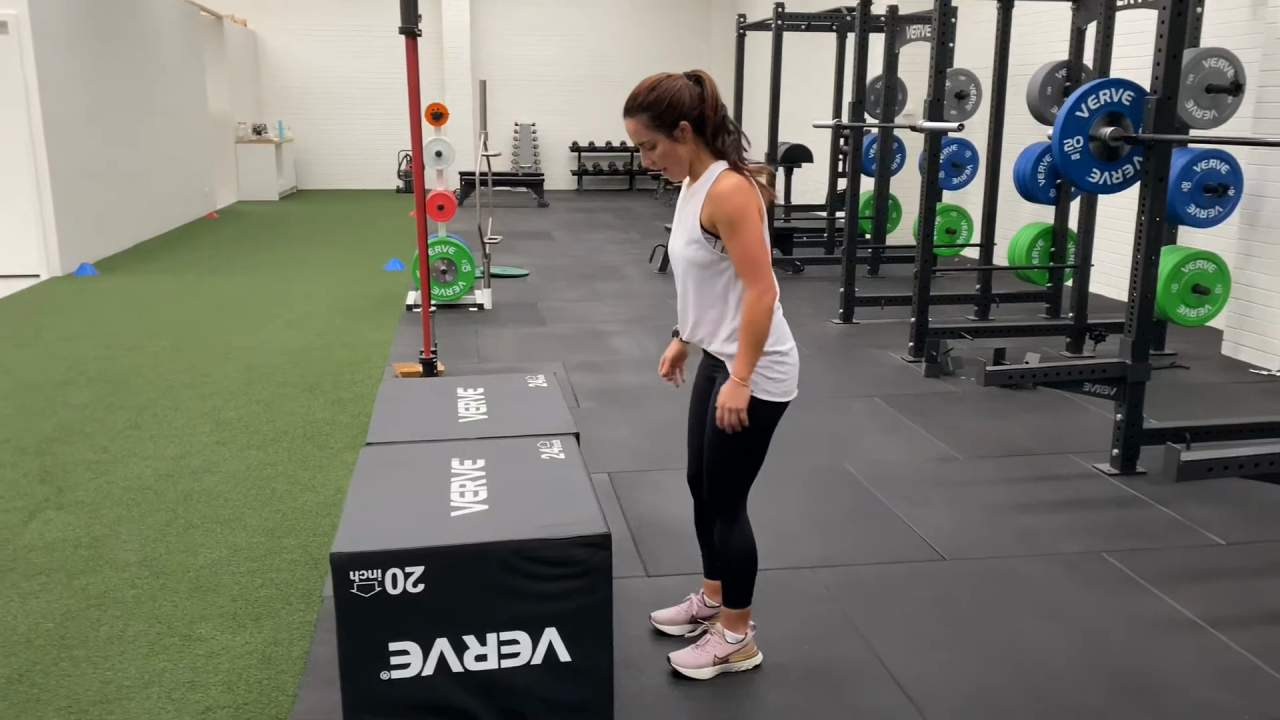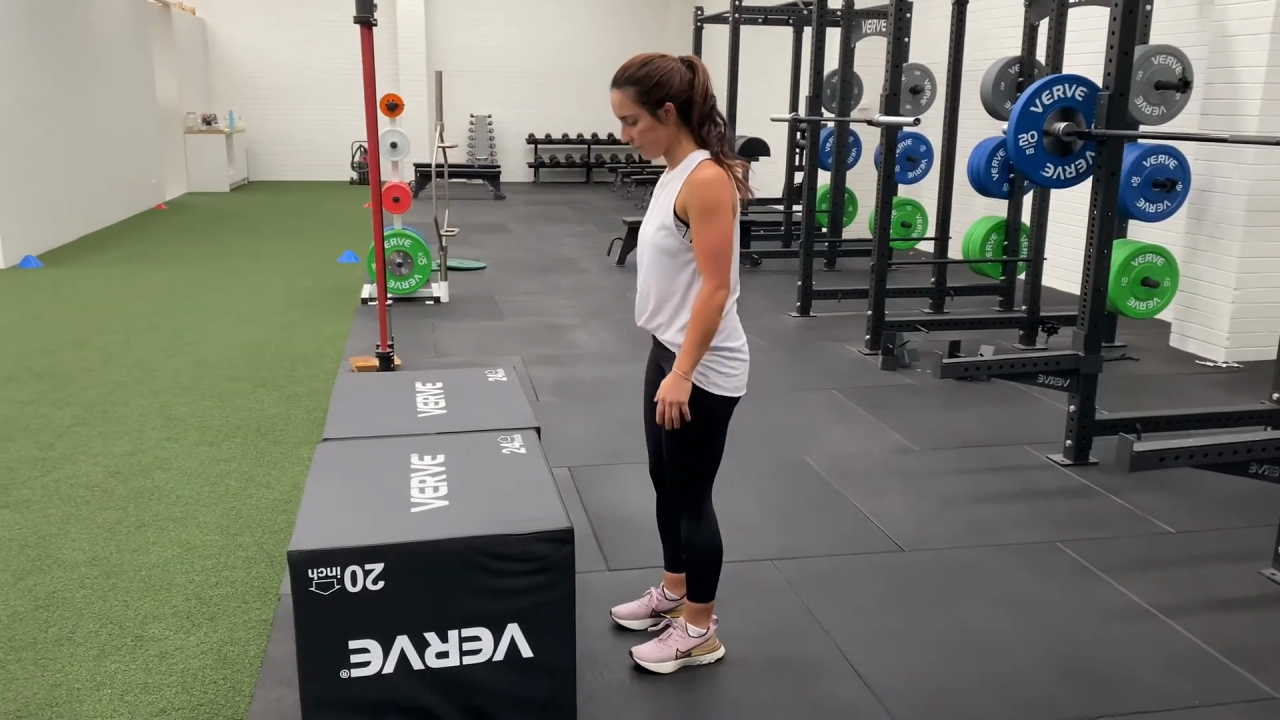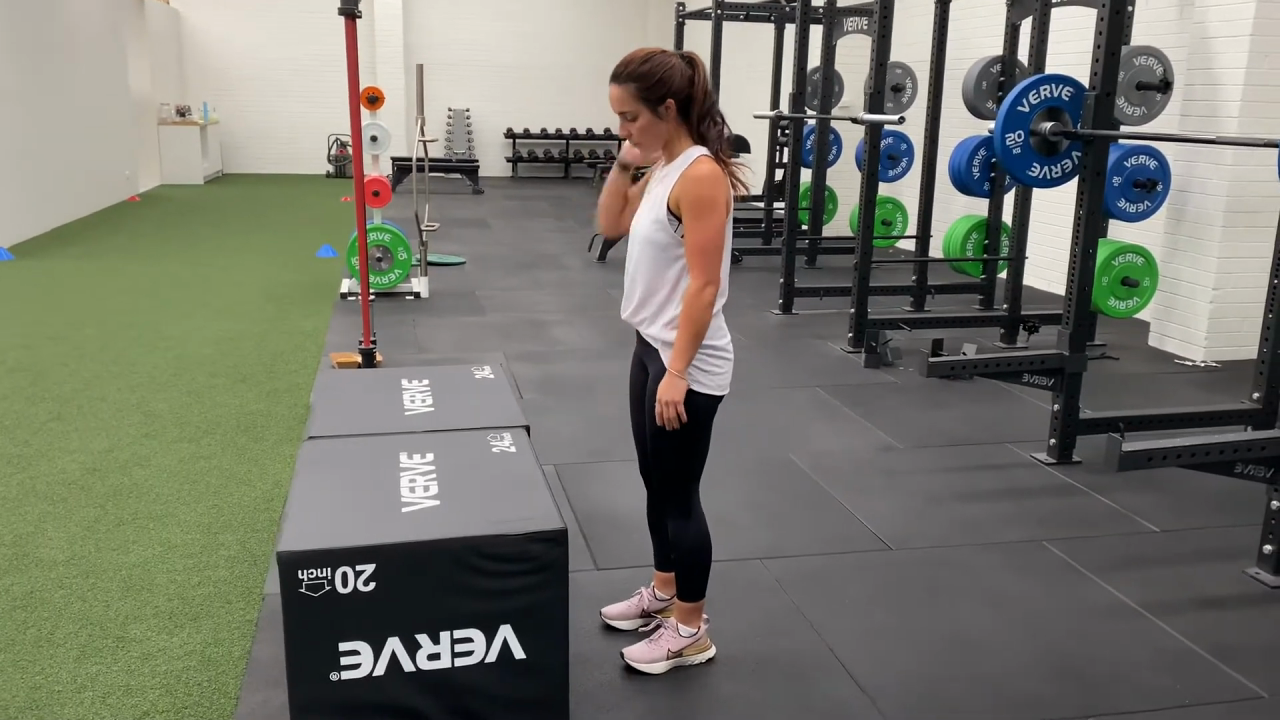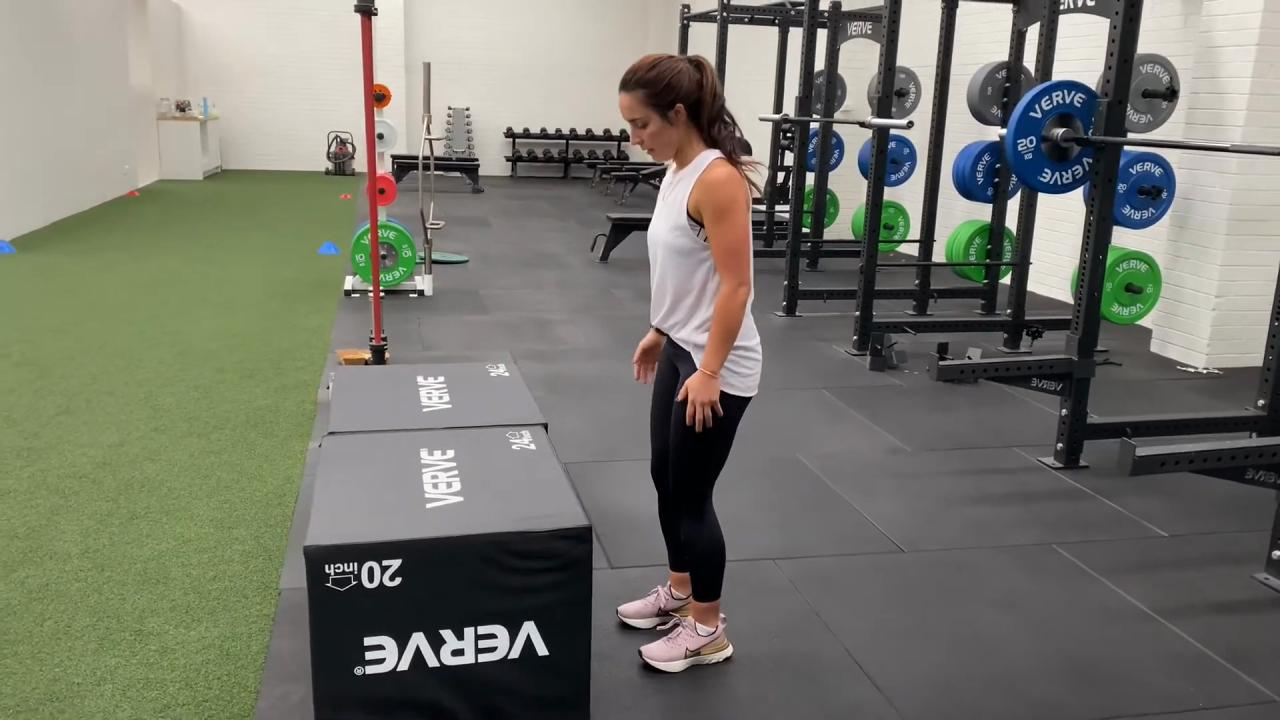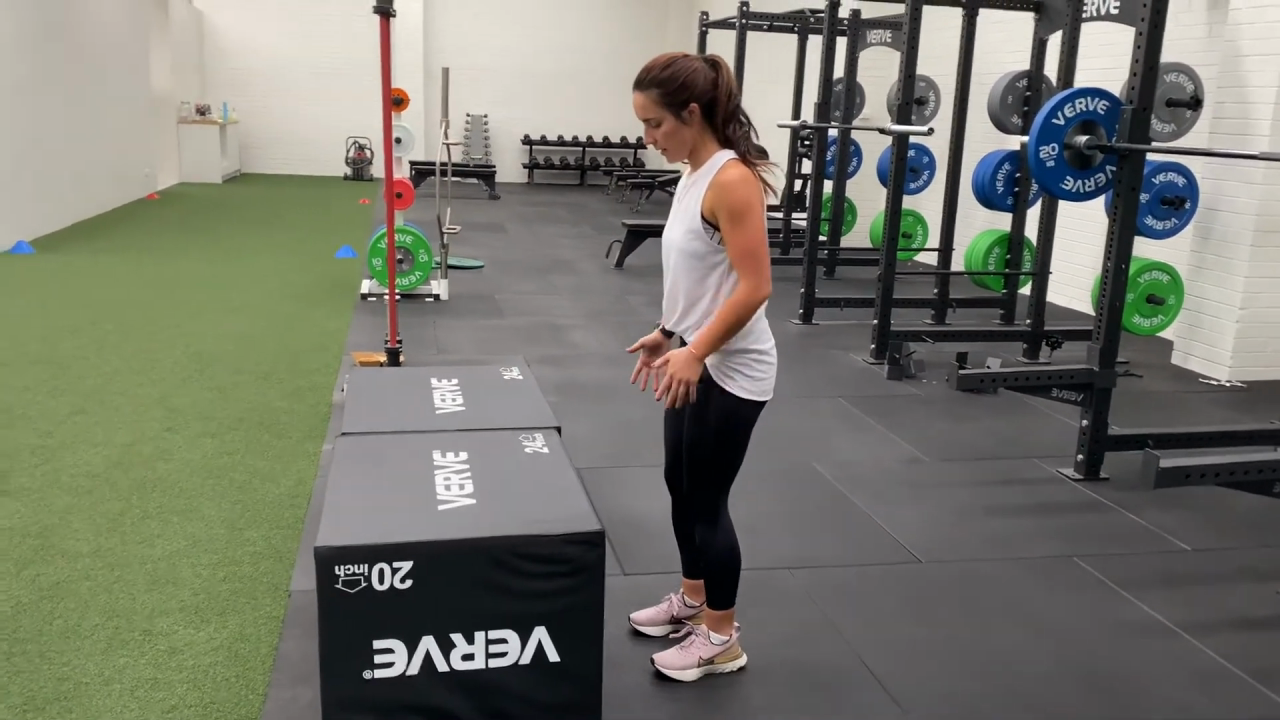
dt=1s
person 1, frame 1
left shoulder: (728, 190)
right shoulder: (694, 185)
left elbow: (761, 291)
left wrist: (741, 381)
right wrist: (682, 338)
left hip: (753, 372)
right hip: (718, 359)
left knee: (725, 499)
right knee: (702, 486)
left ankle: (737, 637)
right ankle: (713, 599)
person 1, frame 2
left shoulder: (707, 180)
right shoulder: (675, 172)
left elbow: (715, 289)
left wrist: (682, 376)
left hip: (702, 368)
right hip: (670, 351)
left knee: (691, 495)
right knee: (665, 483)
left ankle: (699, 631)
right ankle: (673, 592)
person 1, frame 3
left shoulder: (701, 175)
right shoulder: (663, 168)
left elbow: (703, 286)
right elbow: (610, 222)
left wrist: (678, 373)
right wrist: (626, 160)
left hip: (687, 363)
right hip: (652, 349)
left knee: (679, 494)
right knee: (656, 485)
left ankle: (691, 630)
right ankle: (664, 591)
person 1, frame 4
left shoulder: (718, 180)
right shoulder: (678, 173)
left elbow: (735, 285)
left wrist: (708, 373)
right wrist: (658, 333)
left hip: (716, 366)
right hip: (681, 352)
left knee: (691, 493)
right knee: (666, 480)
left ankle: (707, 630)
right ankle: (679, 591)
person 1, frame 5
left shoulder: (732, 181)
right shoulder: (696, 175)
left elbow: (754, 286)
left wrist: (693, 353)
right wrist: (667, 335)
left hip: (729, 370)
right hip: (696, 358)
left knee: (707, 499)
right knee: (681, 487)
left ankle: (721, 639)
right ankle: (692, 598)
